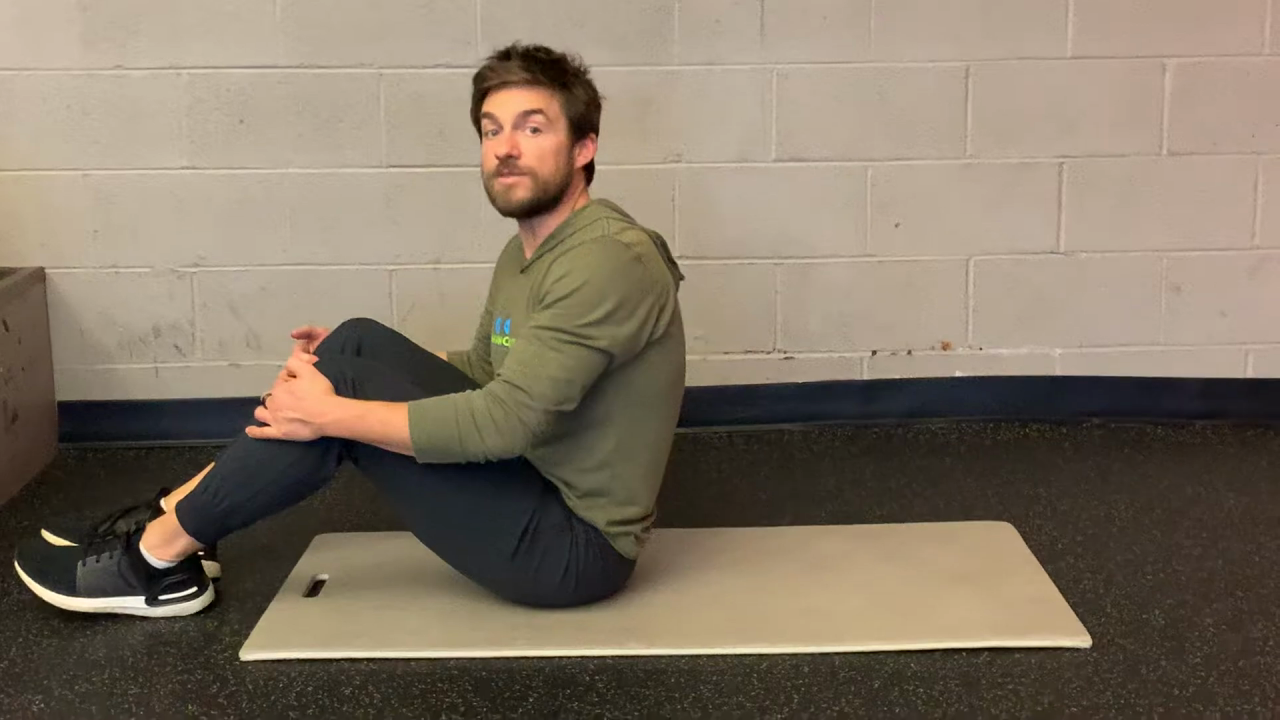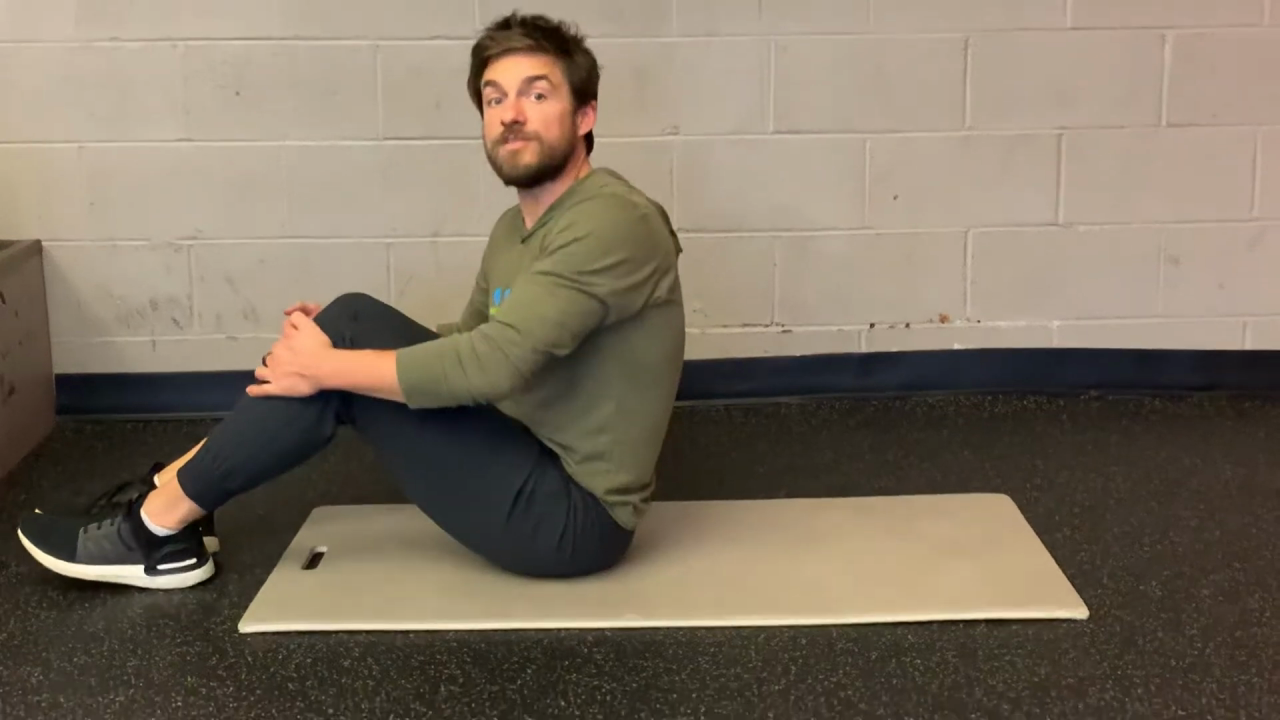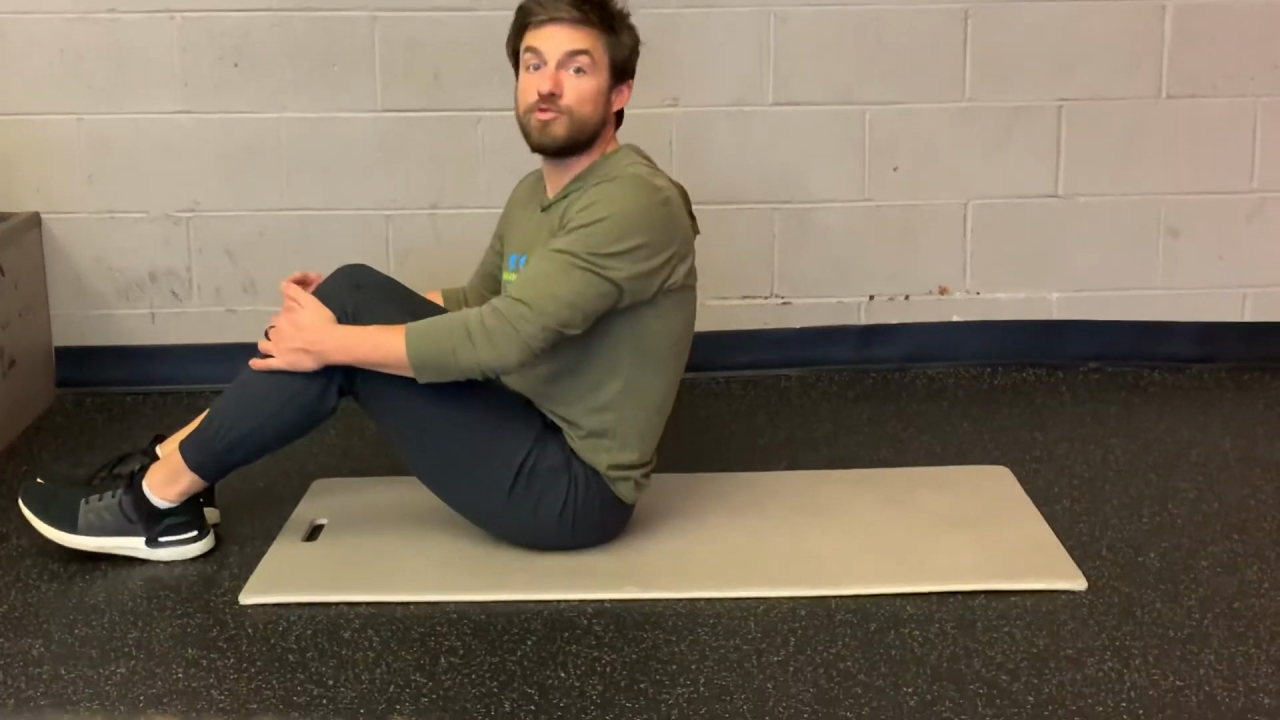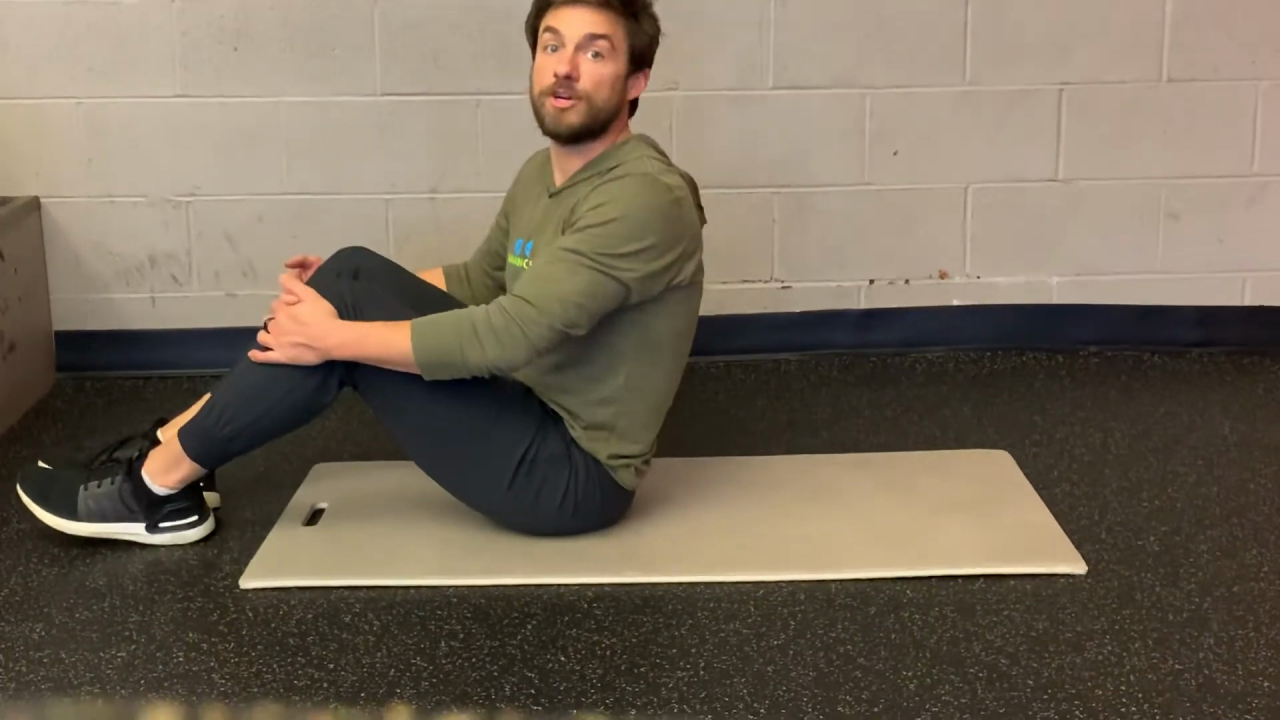
dt=0.4s
person 1, frame 1
left shoulder: (608, 260)
right shoulder: (526, 254)
left elbow: (505, 419)
right elbow: (486, 370)
left wrist: (331, 413)
right wrist: (346, 365)
left hip: (574, 546)
right hip: (540, 491)
left knee: (346, 390)
right knee: (360, 342)
left ankle: (155, 558)
right ankle: (176, 515)
person 1, frame 2
left shoulder: (613, 223)
right shoulder: (516, 227)
left elbow: (492, 361)
right elbow: (475, 340)
left wrist: (327, 367)
right wrist: (340, 342)
left hip: (571, 515)
right hip: (537, 463)
left knee: (339, 366)
right knee: (354, 318)
left ankle: (156, 529)
right ankle: (173, 491)
person 1, frame 3
left shoulder: (634, 204)
right shoulder: (535, 192)
left elbow: (500, 336)
right elbow: (480, 304)
left wrist: (332, 340)
right wrist: (343, 310)
left hip: (573, 489)
right hip: (540, 436)
left knee: (344, 343)
right knee: (355, 290)
left ankle: (157, 500)
right ankle: (173, 461)
person 1, frame 4
left shoulder: (644, 199)
right shoulder: (542, 173)
left elbow: (509, 333)
right elbow: (481, 283)
left wrist: (335, 336)
right wrist: (345, 291)
left hip: (573, 476)
right hip: (538, 416)
left knee: (348, 310)
right knee: (353, 271)
left ankle: (157, 486)
right ankle: (173, 448)
